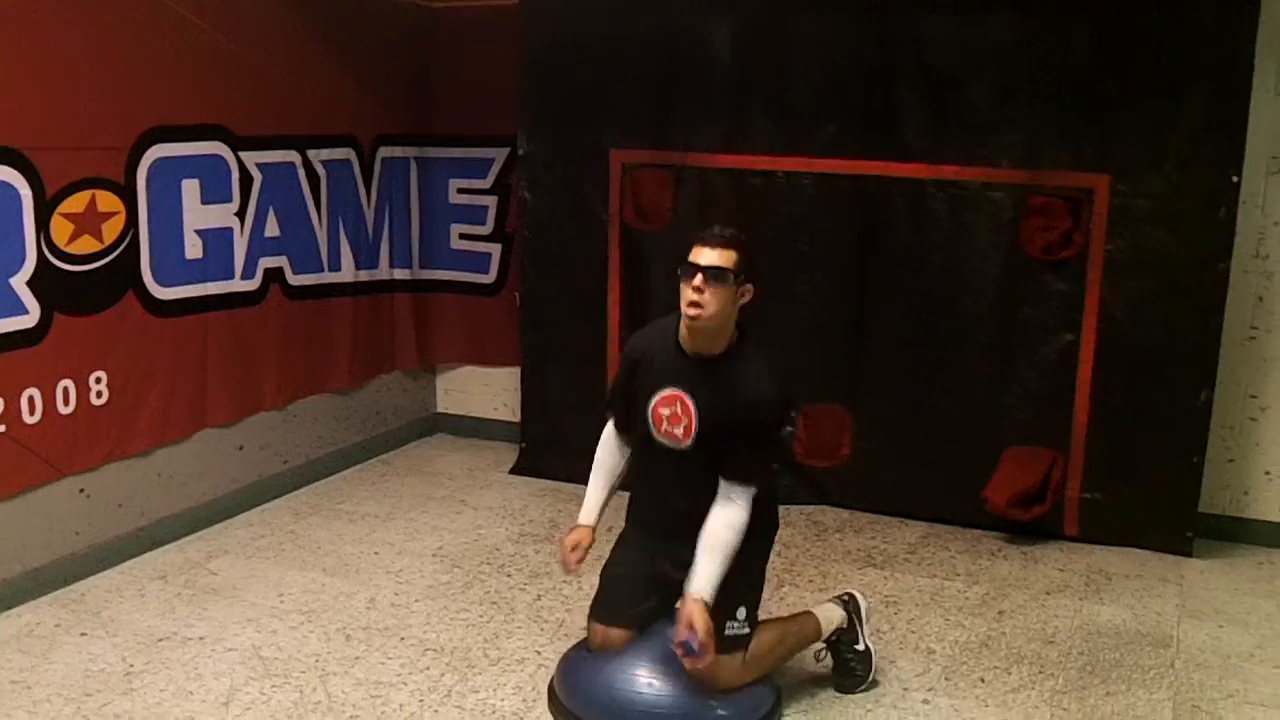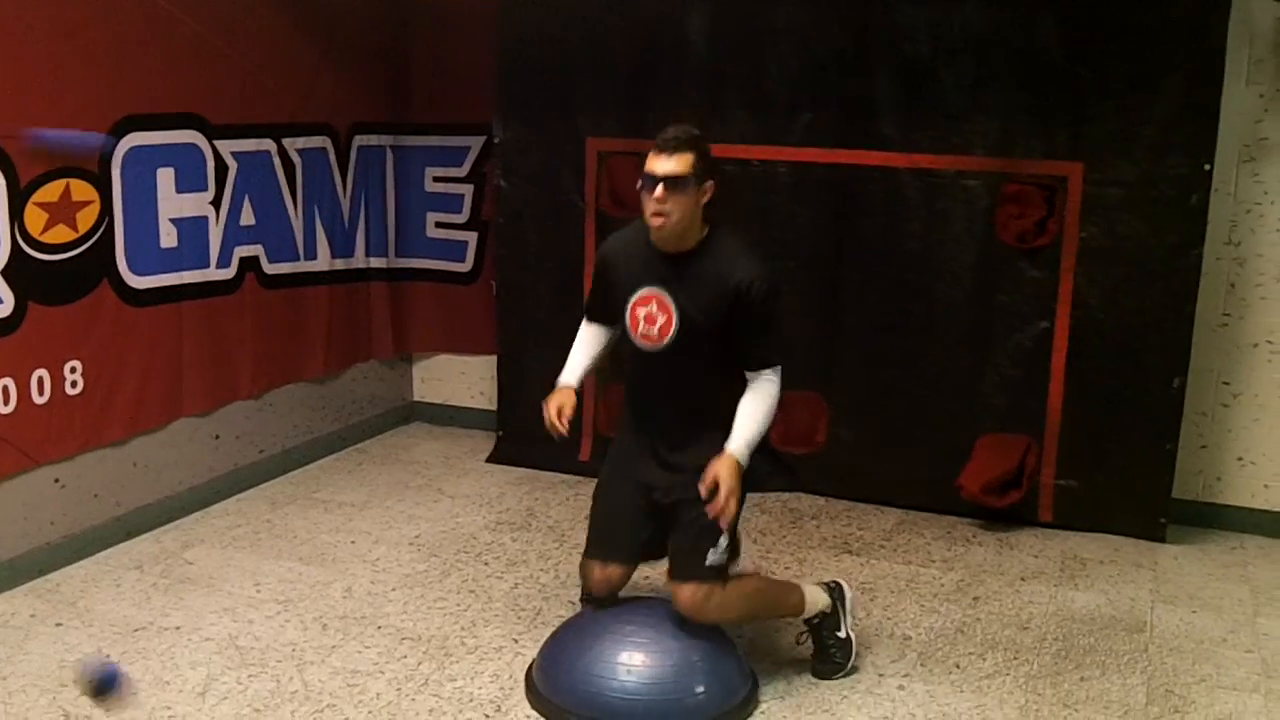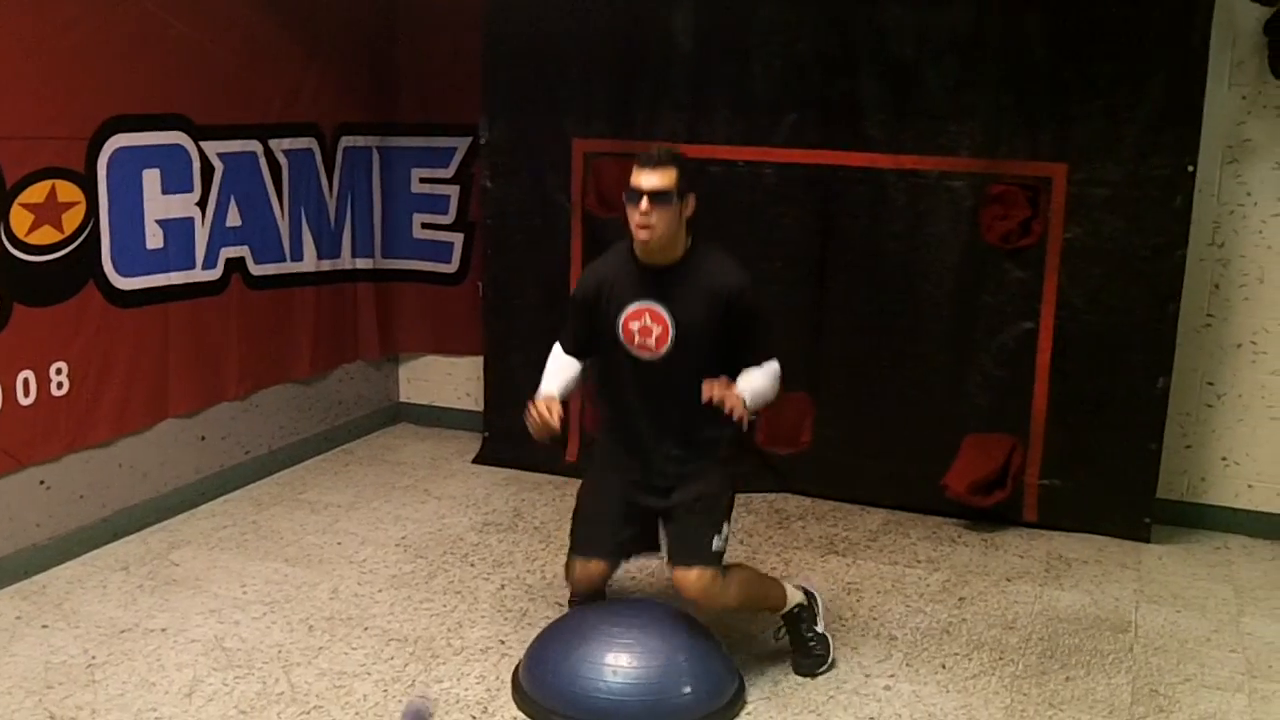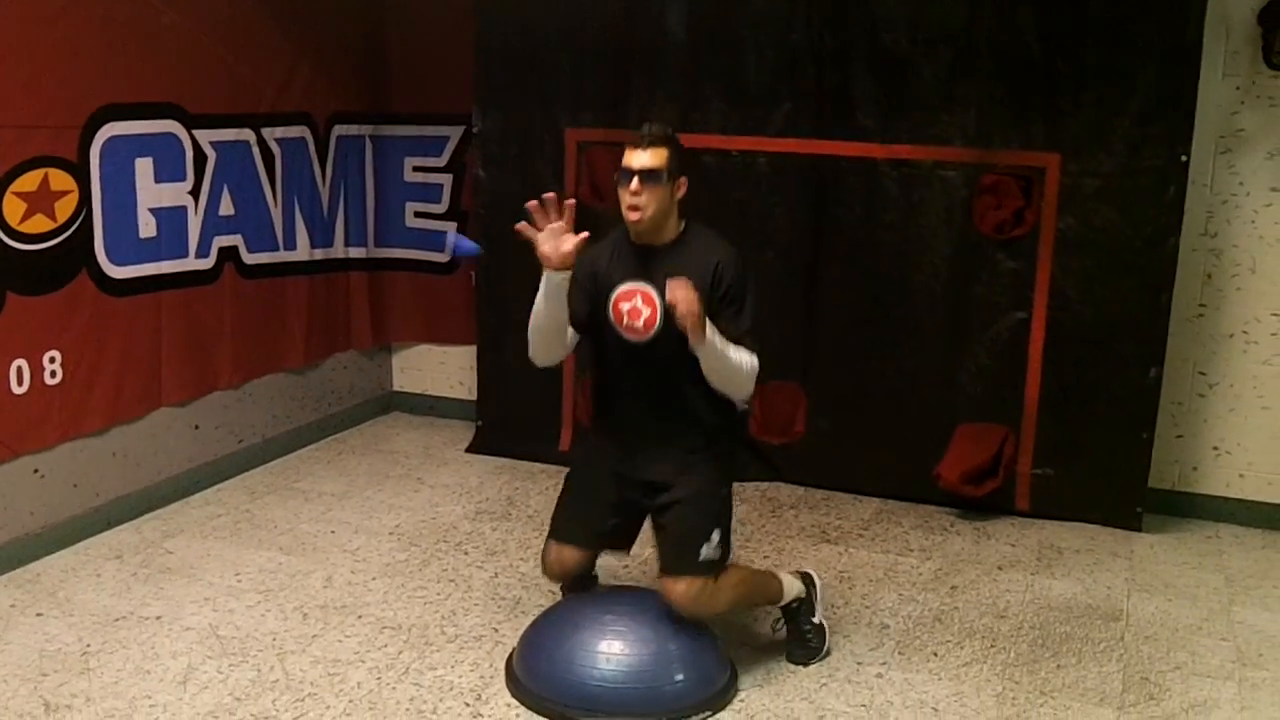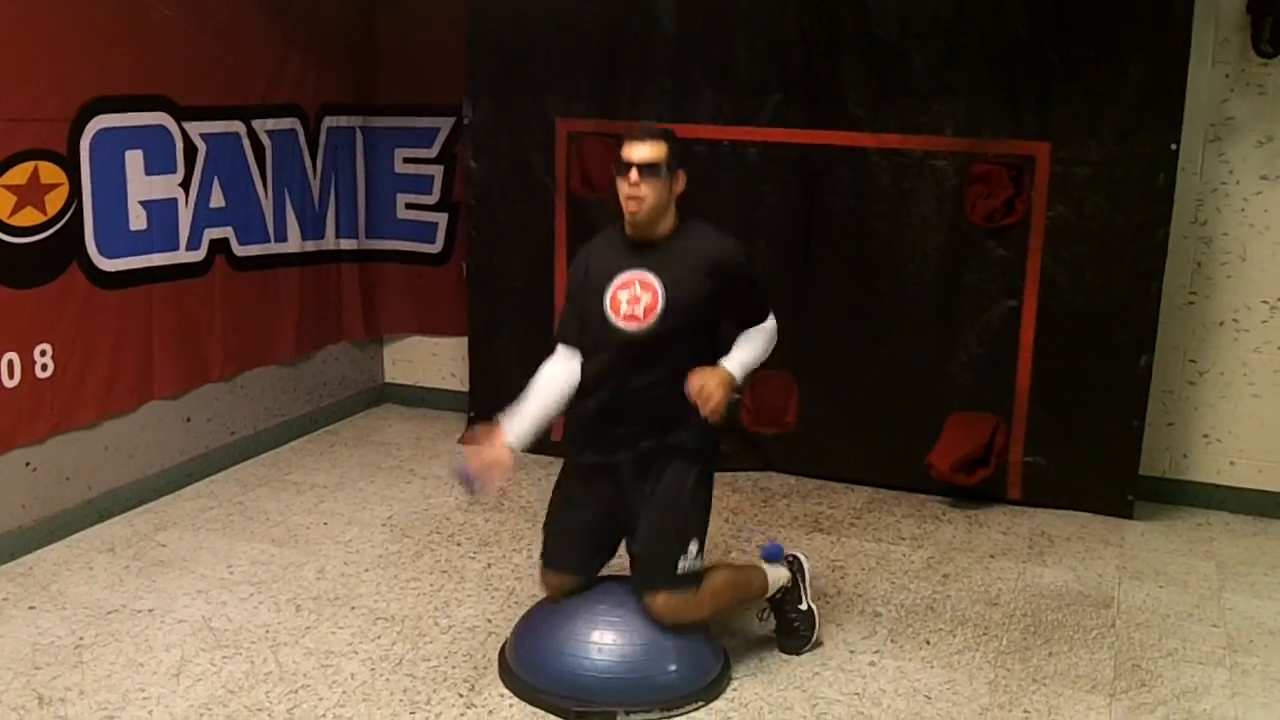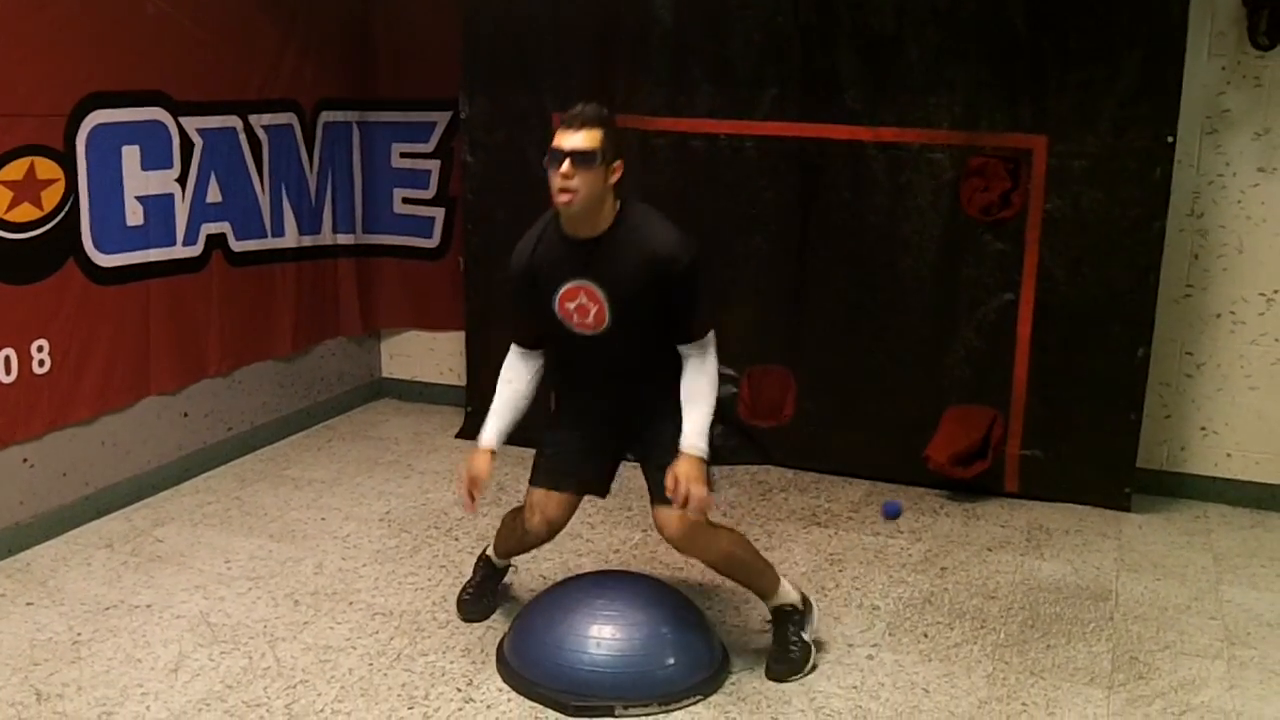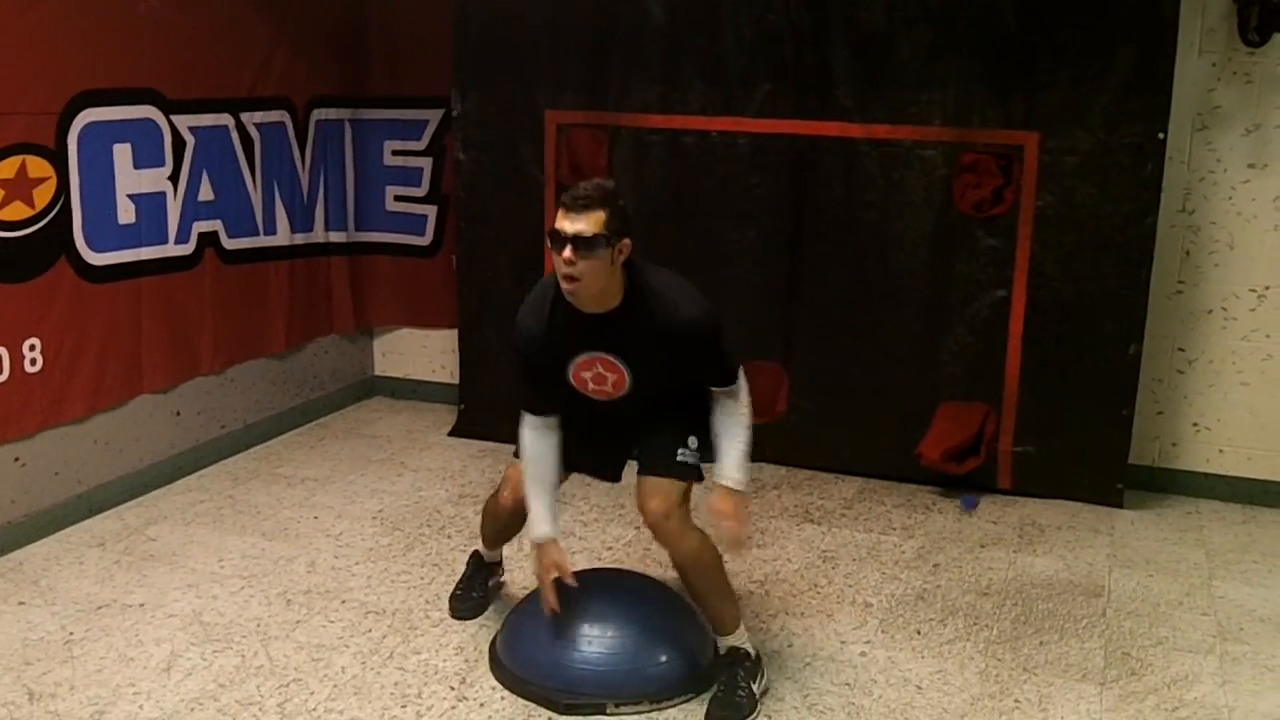
dt=0.5s
person 1, frame 1
left shoulder: (752, 389)
right shoulder: (645, 348)
left elbow: (734, 501)
right elbow: (619, 432)
left wrist: (701, 595)
right wrist: (588, 516)
left hip: (725, 531)
right hip: (655, 517)
left knee: (714, 669)
right knee: (604, 640)
left ankle: (835, 619)
right ankle: (652, 609)
person 1, frame 2
left shoulder: (738, 276)
right shoulder: (619, 253)
left elbow: (765, 379)
left wrist: (735, 456)
right wrist: (569, 383)
left hip: (708, 455)
right hip: (639, 443)
left knee: (696, 601)
right knee: (600, 578)
left ankle: (822, 603)
right ankle: (603, 602)
person 1, frame 3
left shoulder: (722, 280)
right shoulder: (603, 276)
left elbow: (769, 371)
right elbow: (571, 350)
left wrist: (742, 393)
right wrist: (549, 393)
left hip: (698, 456)
right hip: (622, 451)
left knee: (698, 584)
right knee: (583, 575)
left ankle: (797, 604)
right ankle: (604, 583)
person 1, frame 4
left shoulder: (714, 261)
right shoulder: (598, 258)
left elbow: (742, 383)
right elbow: (545, 354)
left wrist: (700, 333)
right wrist: (553, 274)
left hip: (693, 451)
right hip: (614, 444)
left knee: (689, 596)
right knee: (560, 564)
left ankle: (796, 593)
right ankle: (585, 575)
person 1, frame 5
left shoulder: (713, 254)
right shoulder: (594, 258)
left elbow: (763, 330)
right elbow: (570, 356)
left wrist: (727, 369)
right wrist: (513, 431)
left hip: (674, 451)
right hip: (594, 450)
left knee: (672, 607)
right knee: (562, 583)
left ankle: (781, 579)
person 1, frame 6
left shoulder: (658, 248)
right shoulder: (534, 253)
left elbow: (698, 353)
right elbow: (527, 353)
left wrist: (692, 451)
right wrist: (487, 442)
left hip: (662, 401)
right hip: (583, 400)
left knee: (680, 526)
right knee: (540, 518)
left ankle: (790, 606)
right ankle: (493, 562)
person 1, frame 7
left shoulder: (678, 310)
right shoulder: (538, 319)
left elbow: (730, 391)
right elbow: (539, 422)
left wrist: (731, 481)
right wrist: (544, 538)
left hip: (666, 414)
right hip: (580, 409)
left knee: (662, 513)
right knee: (511, 498)
left ankle: (739, 651)
right ankle: (487, 562)
